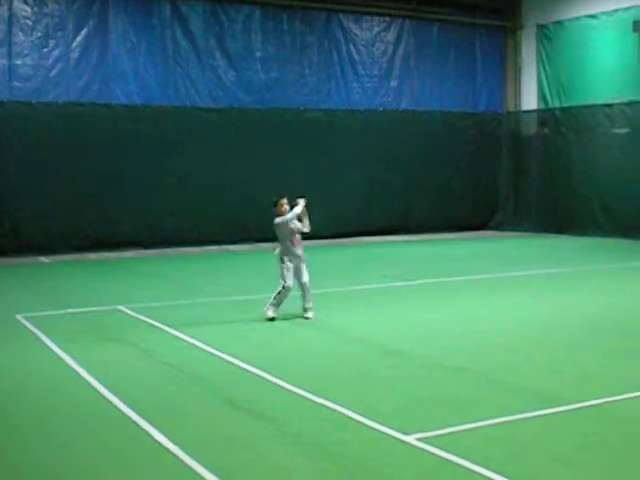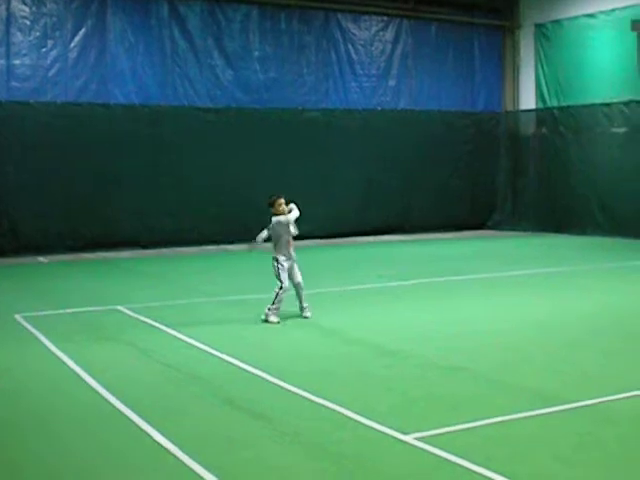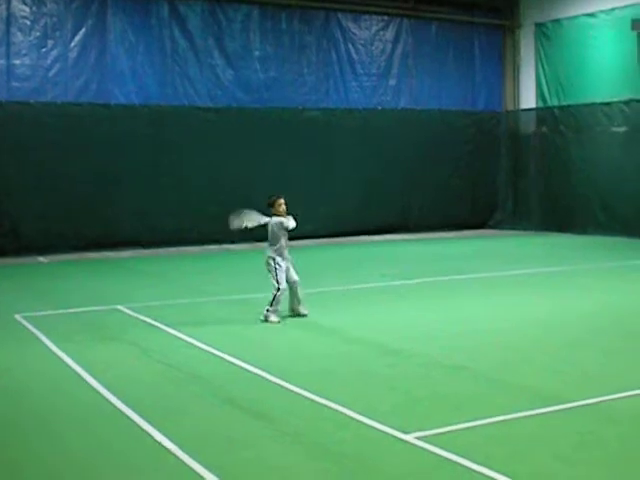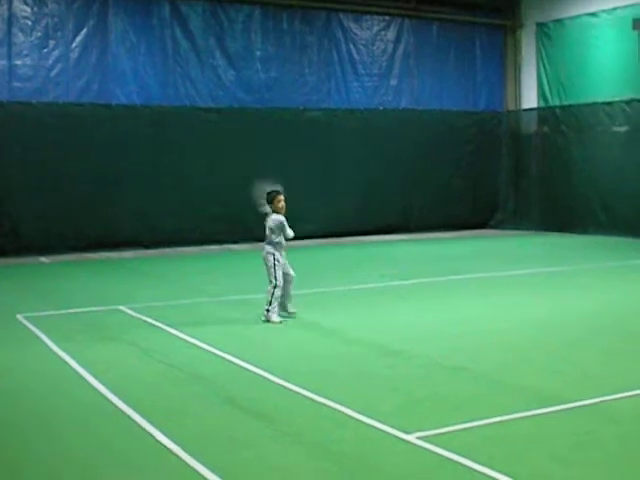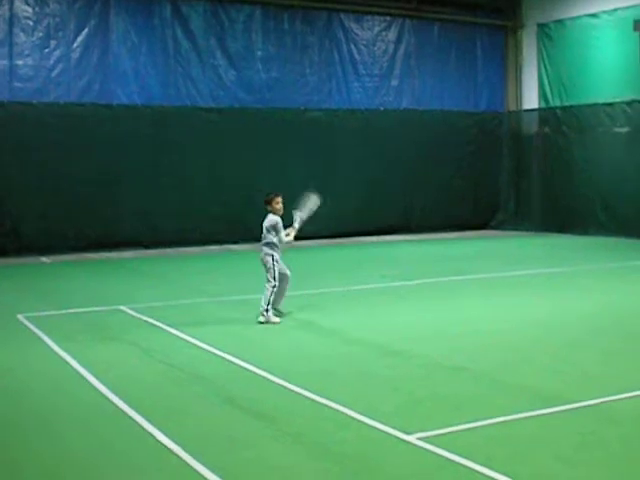
dt=0.1s
person 1, frame 1
left shoulder: (293, 220)
right shoulder: (278, 222)
left elbow: (306, 229)
right elbow: (292, 214)
left wrist: (304, 214)
right wrist: (300, 204)
left hip: (299, 258)
right hip: (287, 259)
left knee: (305, 283)
right knee: (287, 285)
left ankle: (307, 309)
right ankle: (271, 308)
person 1, frame 2
left shoulder: (285, 221)
right shoulder: (278, 220)
left elbow: (294, 232)
right elbow: (295, 215)
right wrist: (293, 207)
left hip: (290, 258)
right hip: (280, 259)
left knee: (298, 282)
right knee: (283, 286)
left ankle: (304, 309)
right ankle: (270, 313)
person 1, frame 3
left shoulder: (274, 221)
right shoulder: (279, 221)
right elbow: (292, 224)
right wrist: (289, 218)
left hip: (282, 258)
right hip: (275, 259)
left knee: (294, 281)
right knee: (280, 287)
left ankle: (296, 308)
right ankle: (269, 313)
person 1, frame 4
left shoulder: (271, 218)
right shoulder: (280, 219)
right elbow: (289, 235)
right wrist: (289, 231)
left hip: (278, 254)
right hip: (273, 255)
left knee: (289, 276)
right knee: (277, 284)
left ankle: (284, 306)
right ankle: (270, 313)
person 1, frame 5
left shoulder: (270, 219)
right shoulder: (276, 220)
right elbow: (283, 239)
left wrist: (288, 231)
right wrist: (292, 234)
left hip: (273, 254)
right hip: (270, 254)
left knee: (286, 276)
right knee: (273, 283)
left ankle: (274, 304)
right ankle: (266, 314)
